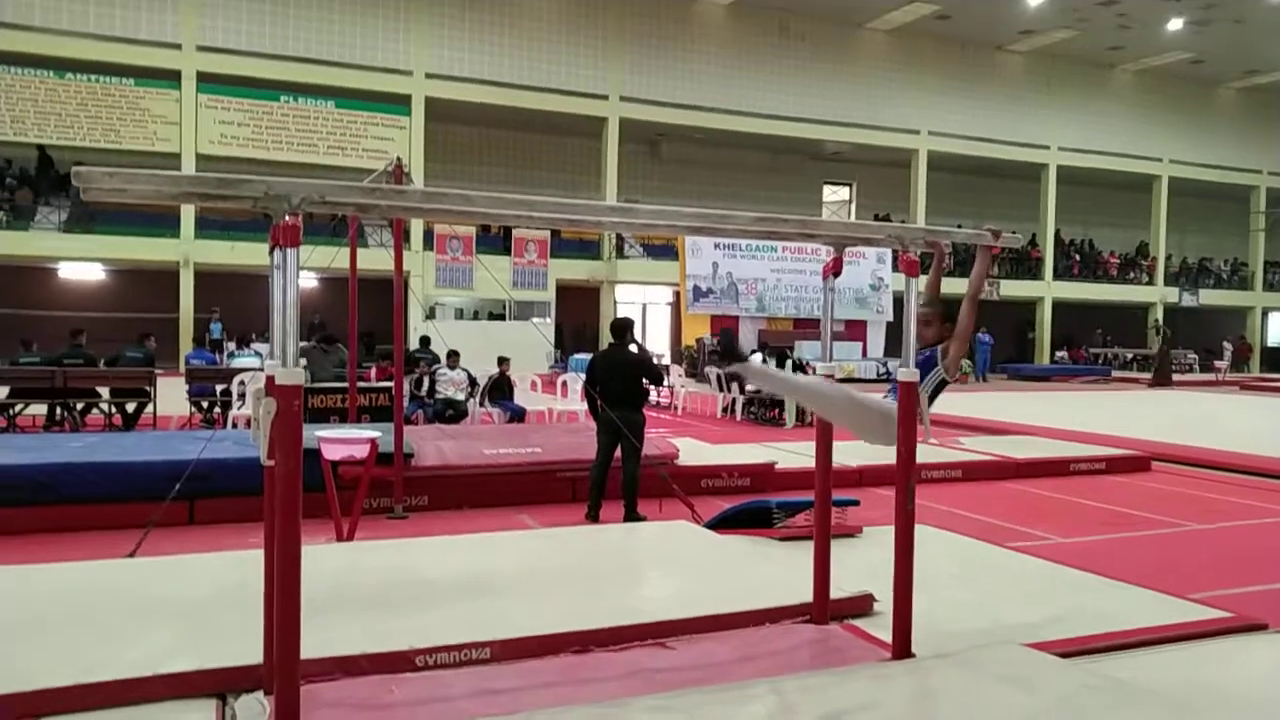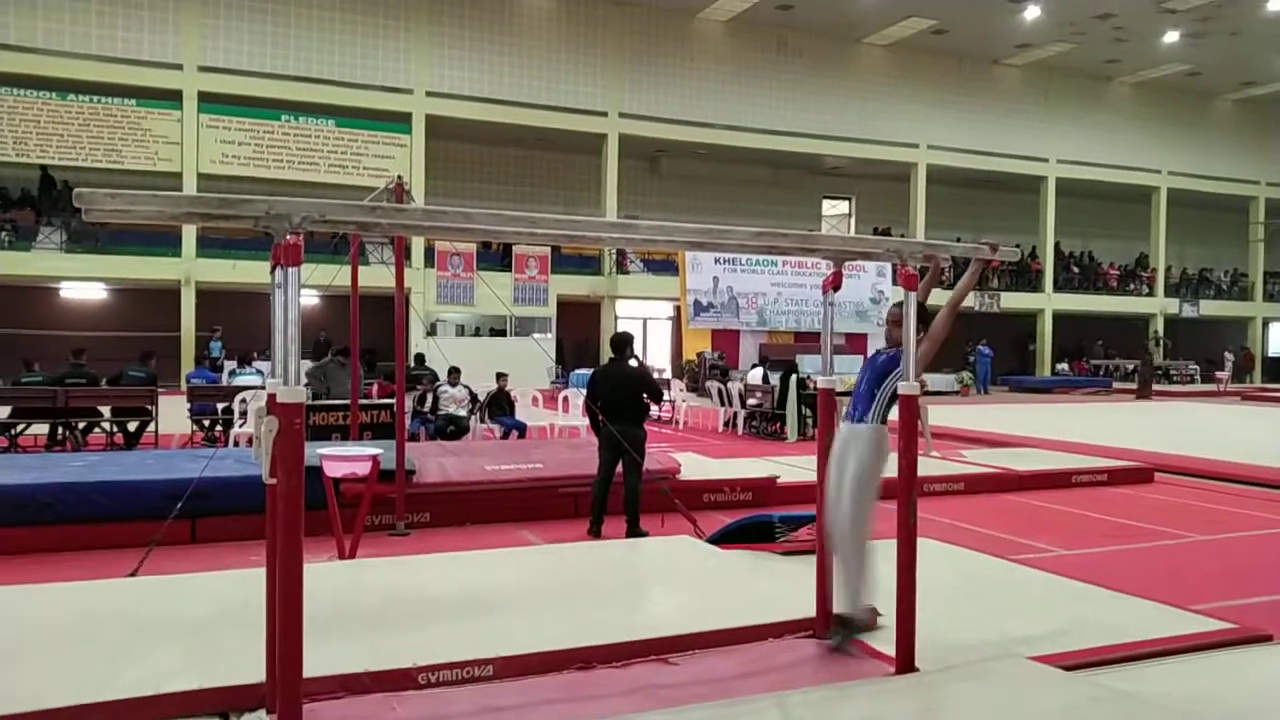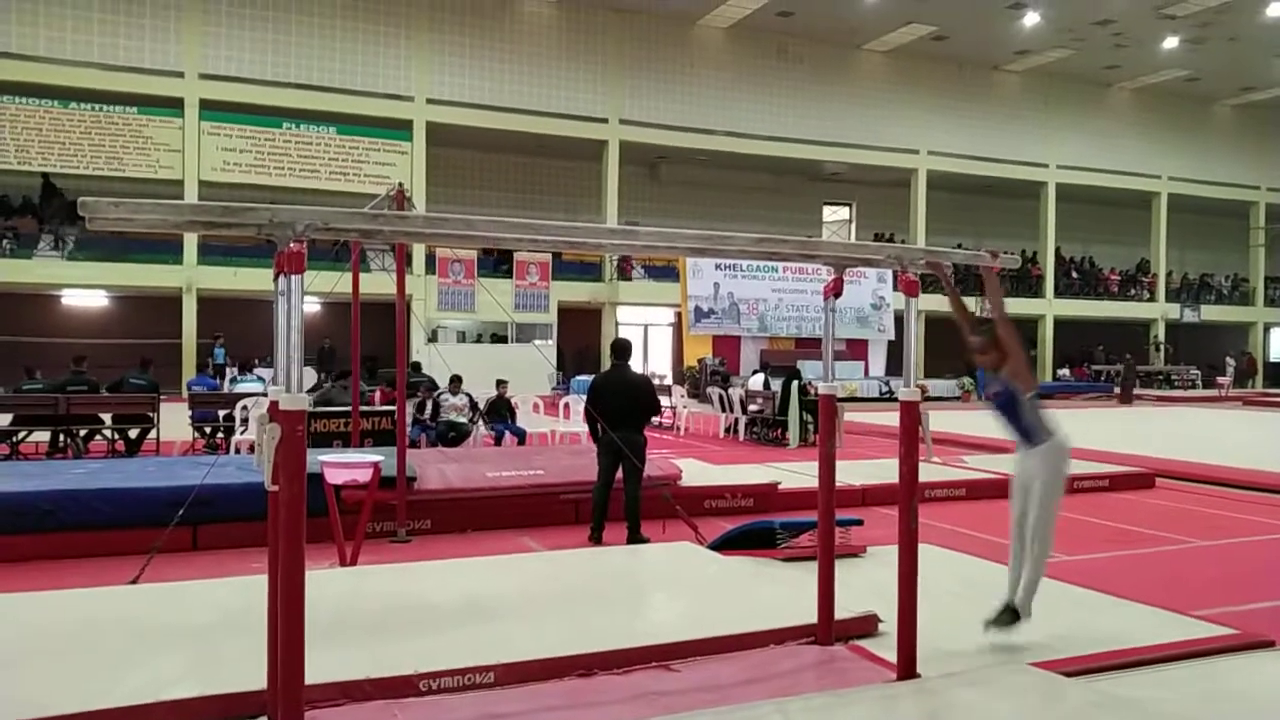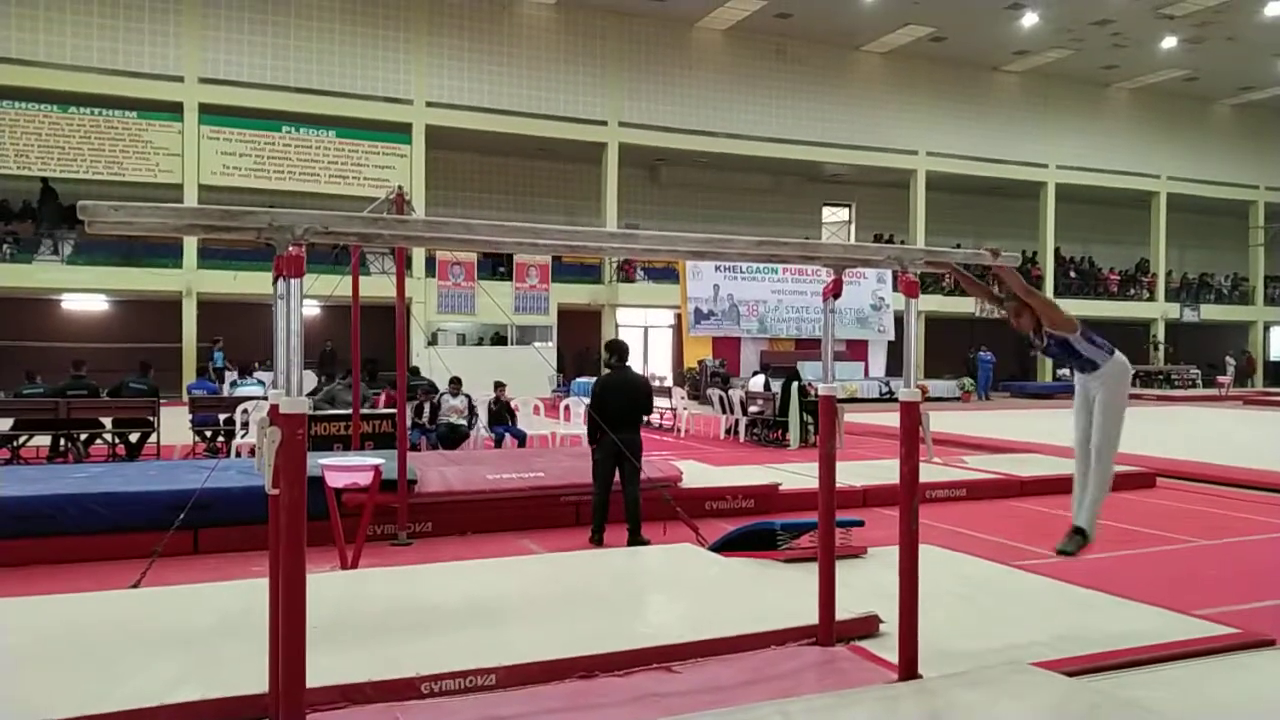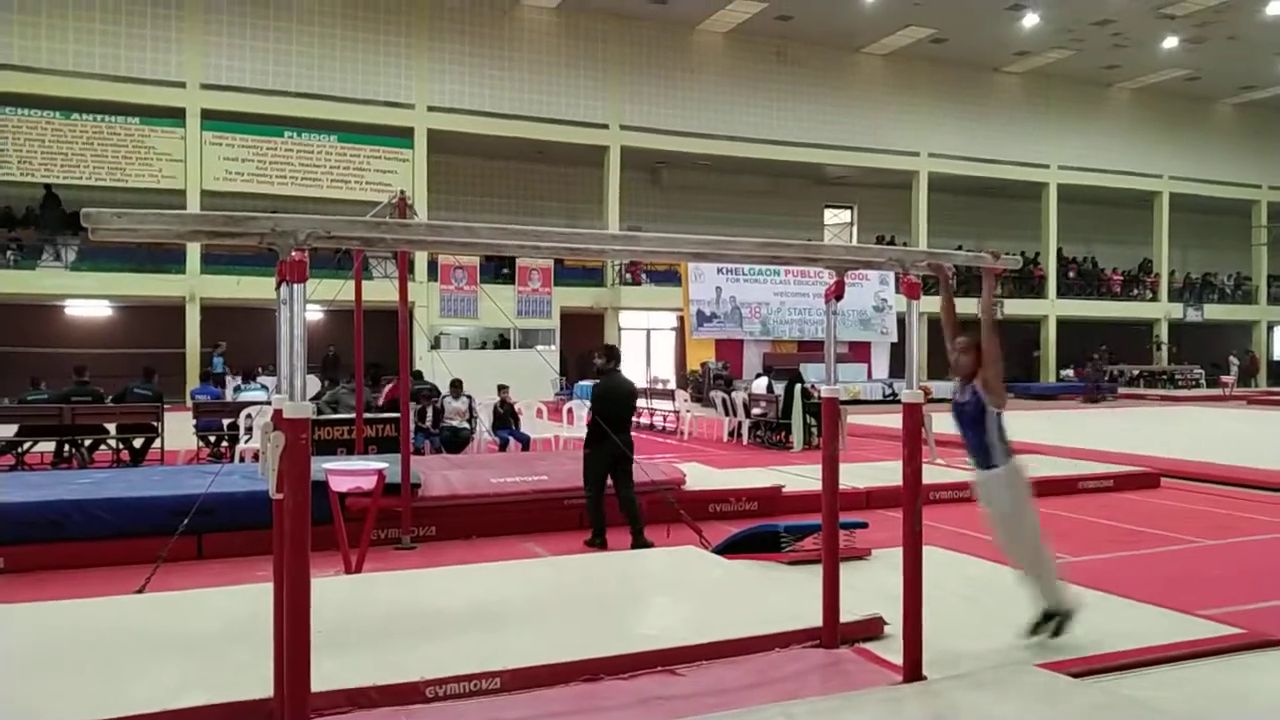
dt=0.4s
person 1, frame 1
left shoulder: (950, 354)
right shoulder: (923, 349)
left elbow: (971, 298)
right elbow: (930, 300)
left wrist: (984, 255)
right wrist: (938, 259)
left hip: (894, 421)
right hip: (878, 418)
left knee: (831, 394)
left ankle: (745, 368)
person 1, frame 2
left shoulder: (914, 354)
right shoulder: (884, 353)
left elbow: (950, 307)
right elbow: (914, 300)
left wrist: (975, 267)
right wrist: (930, 272)
left hip: (867, 440)
right hip: (846, 435)
left knee: (852, 529)
right knee: (837, 522)
left ankle: (856, 613)
right ankle: (852, 610)
person 1, frame 3
left shoulder: (1016, 370)
right shoulder: (994, 372)
left elbow: (1002, 323)
right elbow: (965, 320)
left wrist: (991, 279)
right wrist: (946, 282)
left hip: (1047, 453)
right hip: (1027, 453)
left knee: (1038, 529)
right knee: (1019, 528)
left ankle: (1021, 603)
right ankle: (1014, 600)
person 1, frame 4
left shoulder: (1054, 320)
right shoulder: (1031, 327)
left elbow: (1025, 291)
right elbow: (988, 295)
left wrist: (999, 265)
right wrist: (953, 270)
left hip: (1110, 373)
right hip: (1085, 377)
left knee: (1101, 452)
right knee: (1083, 452)
left ankle: (1084, 527)
right ankle: (1079, 523)
person 1, frame 5
left shoulder: (989, 385)
right shoulder: (961, 384)
left elbow: (988, 328)
right elbow: (950, 327)
left wrist: (988, 283)
right wrist: (945, 286)
left hip: (1002, 477)
right hip: (983, 479)
left knee: (1028, 550)
right knee: (1013, 549)
left ankle: (1058, 606)
right ankle: (1052, 606)
person 2, frame 1
left shoulder: (598, 358)
right shoulder: (637, 359)
left elbow: (589, 390)
right elbow: (658, 379)
left wrist: (597, 415)
right wrist: (646, 355)
left hip: (607, 415)
right hip: (631, 416)
left knee: (601, 462)
right knee: (630, 464)
left ankle: (593, 510)
right ankle: (630, 512)
person 2, frame 2
left shoulder: (599, 373)
right shoulder: (637, 373)
left elbow: (590, 405)
right elbow: (658, 397)
left wrist: (598, 430)
left hip: (608, 431)
right hip: (632, 431)
left knee: (602, 477)
right knee: (632, 479)
left ankle: (595, 525)
right ankle: (632, 527)
person 2, frame 3
left shoulder: (600, 380)
right shoulder: (641, 381)
left elbow: (590, 411)
right elbow: (655, 409)
left wrist: (596, 437)
left hip: (608, 438)
right hip: (633, 438)
left knee: (602, 484)
right knee: (632, 486)
left ankle: (596, 531)
right ankle: (633, 533)
person 2, frame 4
left shoulder: (603, 382)
right shoulder: (641, 381)
left elbow: (593, 414)
right elbow: (648, 410)
left wrist: (592, 440)
left hip: (607, 440)
right hip: (632, 439)
left knee: (601, 487)
right knee: (631, 488)
left ankle: (597, 534)
right ankle: (634, 535)
person 2, frame 5
left shoulder: (602, 386)
right shoulder: (629, 385)
left elbow: (596, 419)
left wrist: (589, 444)
left hip: (602, 443)
right hip: (623, 441)
left knee: (594, 490)
right knee: (626, 489)
left ankle: (598, 536)
right ankle: (638, 536)
